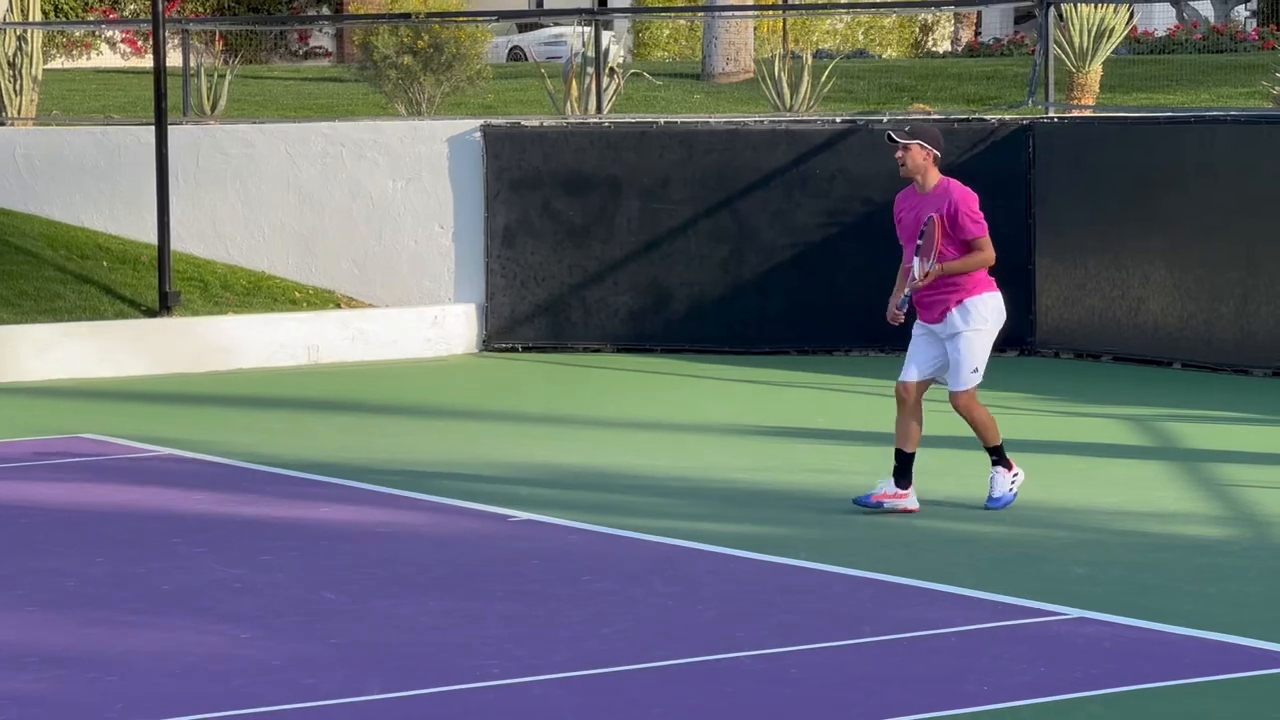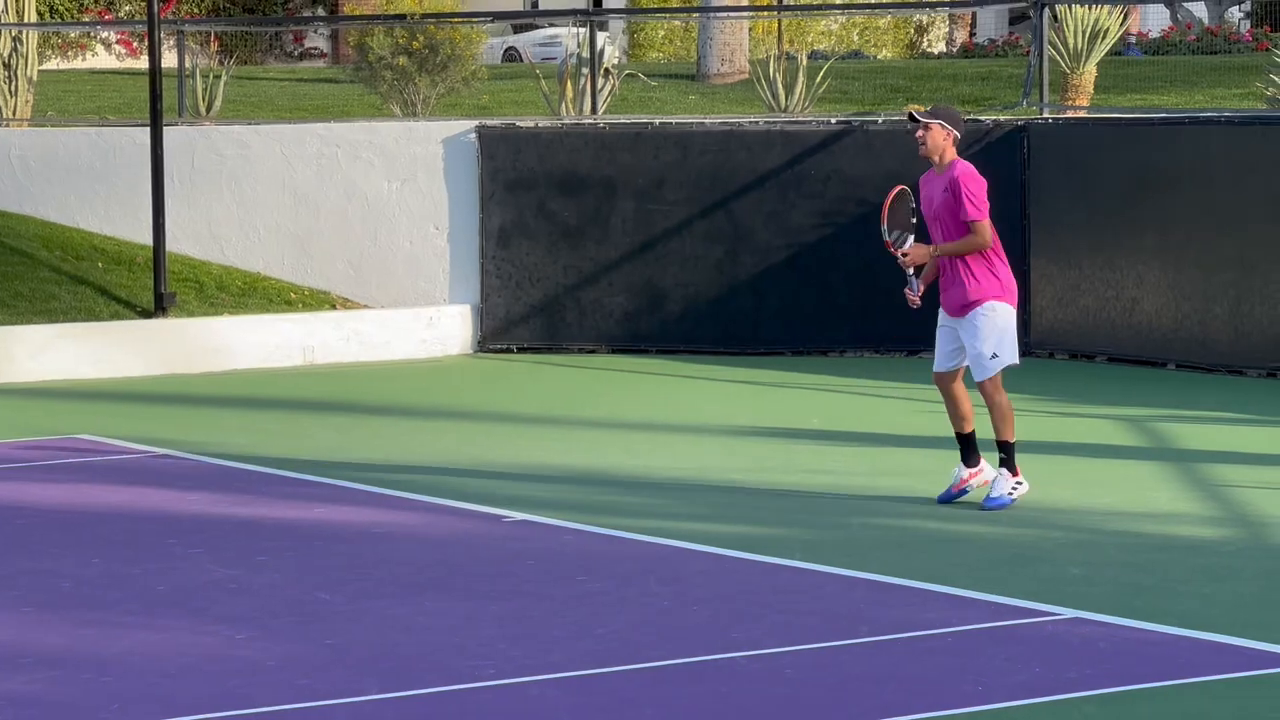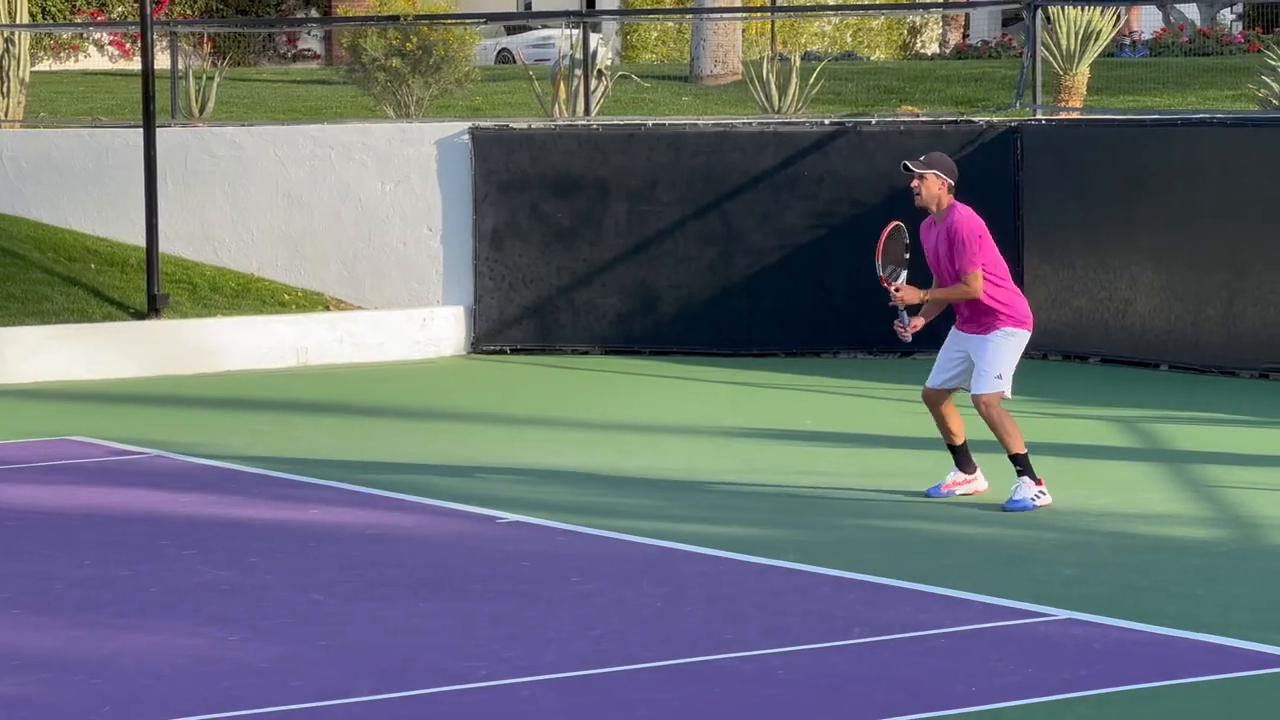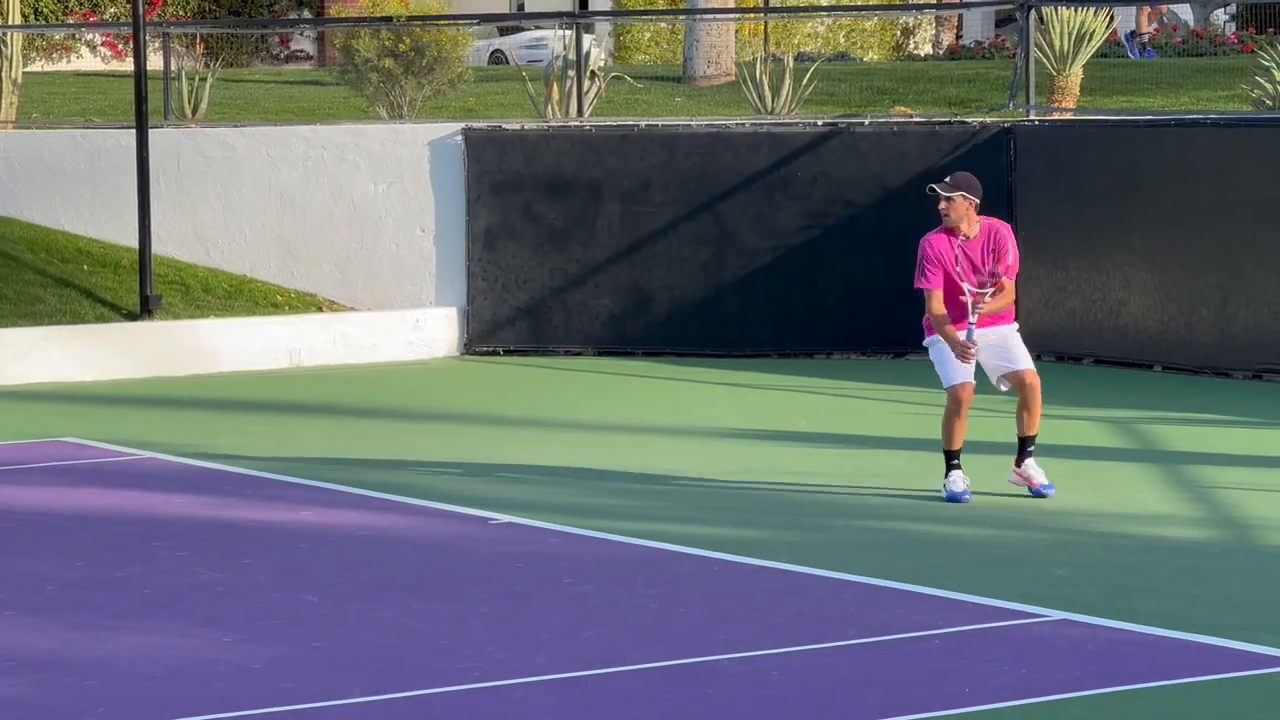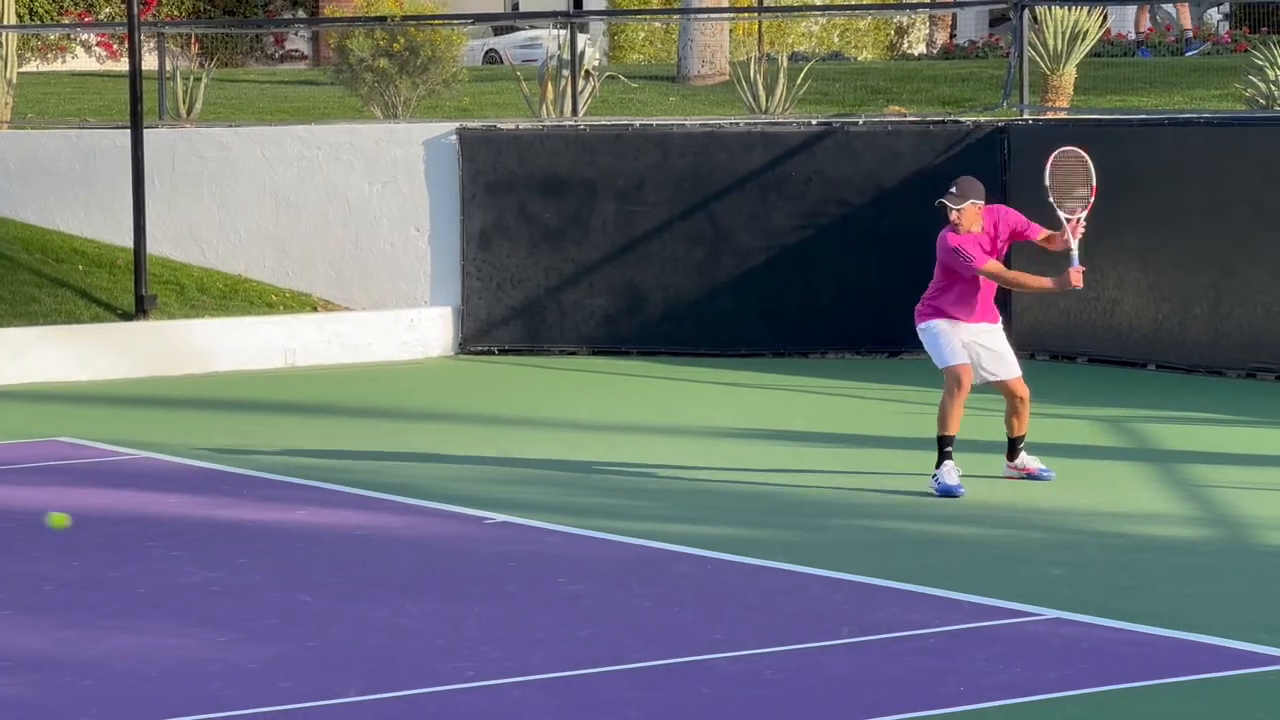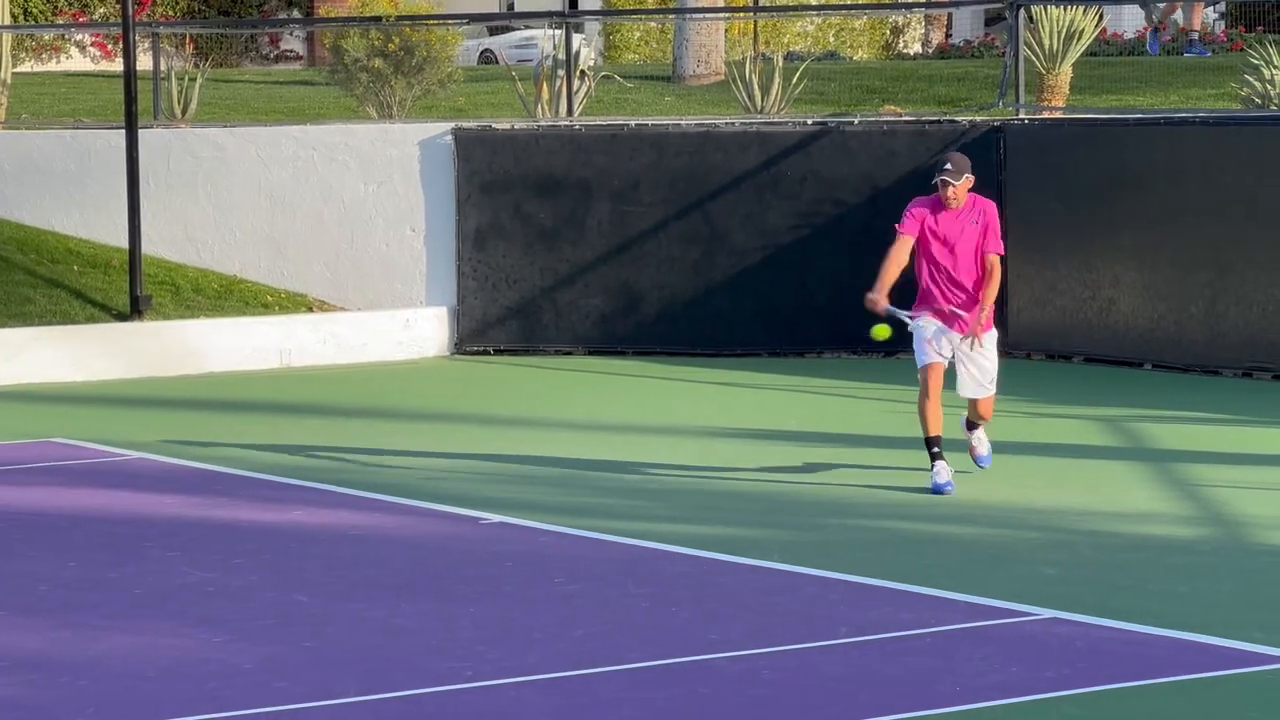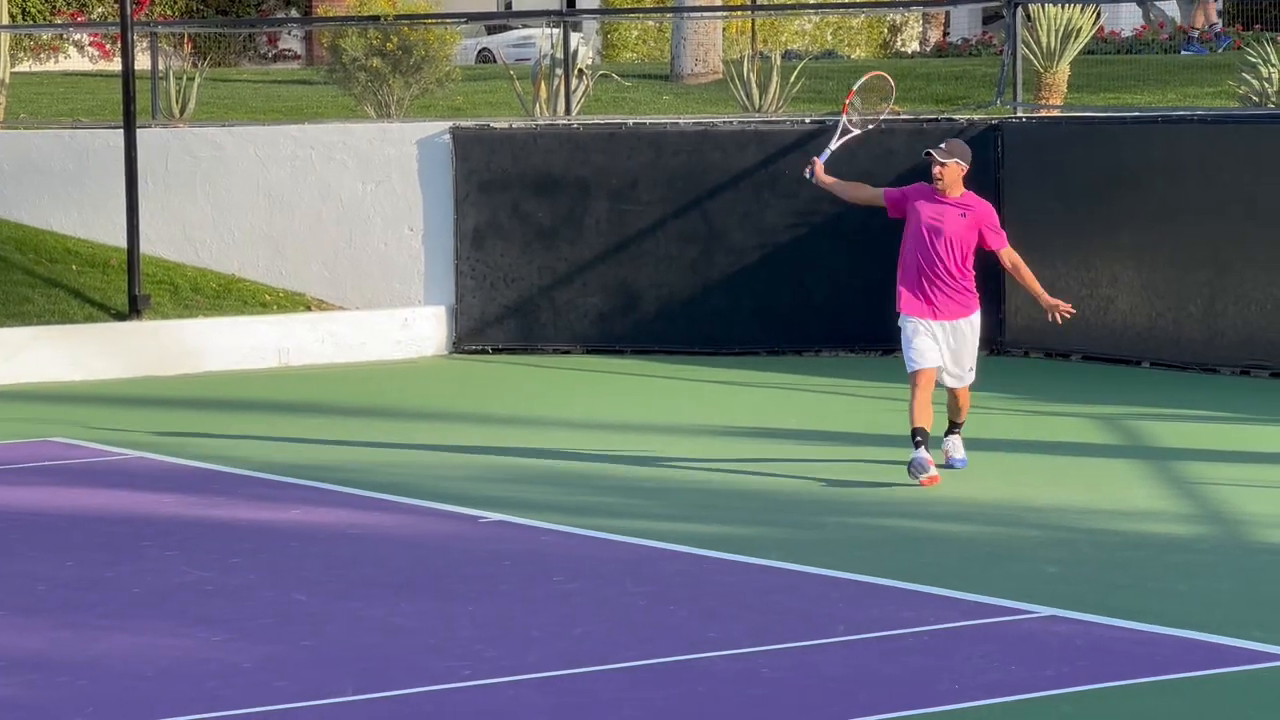
dt=0.3s
person 1, frame 1
left shoulder: (958, 197)
right shoulder: (903, 202)
left elbow: (987, 255)
left wrist: (936, 269)
right wrist: (898, 295)
left hip: (974, 305)
right hip: (933, 315)
left knee: (963, 397)
right knee: (909, 393)
left ankle: (1005, 469)
right ankle: (899, 488)
person 1, frame 2
left shoulder: (963, 176)
right shoulder: (926, 181)
left elbow: (982, 238)
left wrist: (929, 251)
right wrist: (921, 282)
left hip: (988, 297)
right hip: (954, 300)
left knee: (989, 384)
right knee: (947, 379)
left ankle: (1010, 473)
right ankle: (972, 465)
person 1, frame 3
left shoulder: (963, 223)
right shoulder: (927, 228)
left elbow: (974, 288)
left wrist: (920, 297)
right wrist: (920, 318)
left hip: (1005, 324)
right hip: (967, 327)
left knee: (986, 401)
right knee: (934, 395)
left ankle: (1032, 484)
right ankle: (968, 473)
person 1, frame 4
left shoulder: (999, 233)
right shoulder: (932, 243)
left elbow: (1007, 295)
right elbow: (935, 307)
left wrist: (981, 308)
right wrist: (952, 341)
left hip: (996, 326)
right hip: (951, 332)
left knee: (1030, 382)
right knee: (961, 394)
left ankle: (1024, 465)
right ankle: (954, 473)
person 1, frame 5
left shoulder: (1001, 215)
right shoulder: (951, 241)
left elbow: (1047, 239)
right elbow: (1005, 278)
left wrist: (1070, 233)
right wrist: (1060, 284)
left hip: (983, 323)
right hip: (940, 320)
left knee: (1019, 394)
right knee: (959, 379)
left ankle: (1015, 458)
right ankle: (945, 466)
person 1, frame 6
left shoulder: (987, 210)
right shoulder: (921, 209)
left elbow: (993, 269)
right elbow: (899, 250)
left wrist: (984, 311)
right wrist: (880, 291)
left hip: (976, 322)
right hip: (934, 318)
left knee: (983, 408)
right knee: (930, 382)
left ankle: (974, 429)
right ankle: (939, 464)
person 1, frame 7
left shoulder: (980, 210)
right shoulder: (916, 195)
left elbow: (1010, 260)
right elbow: (869, 194)
left wrist: (1045, 299)
right wrist: (827, 180)
left hip: (961, 315)
right hip: (917, 314)
left knee: (959, 386)
right knee: (921, 382)
left ankle: (953, 437)
right ankle: (921, 459)
